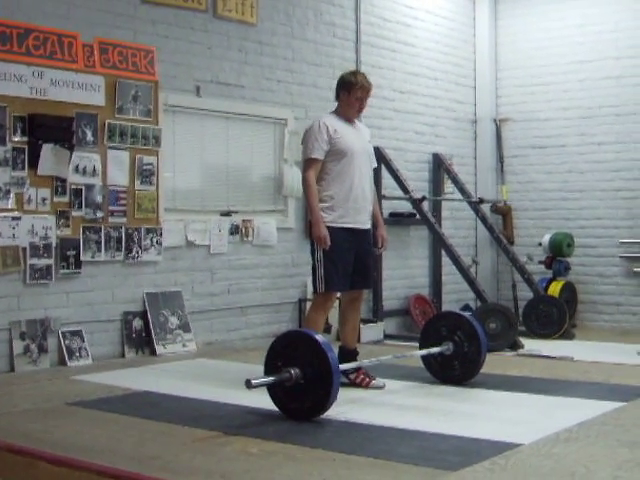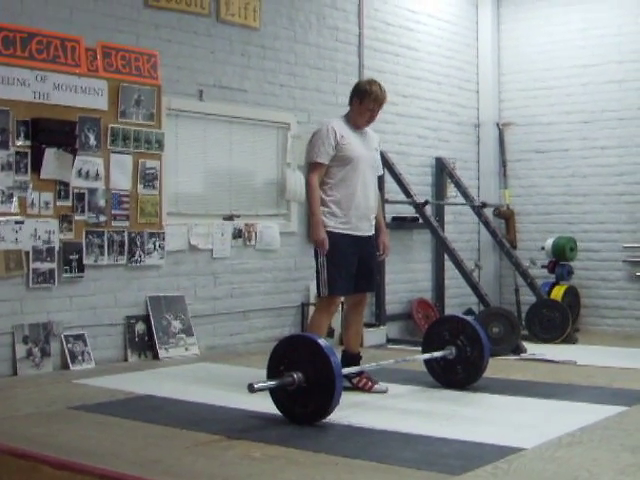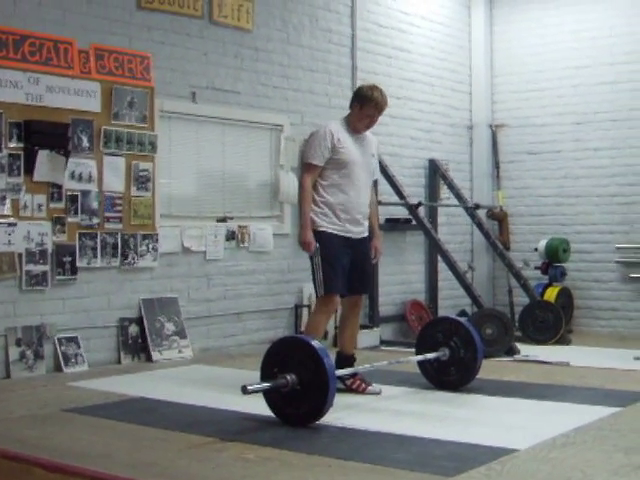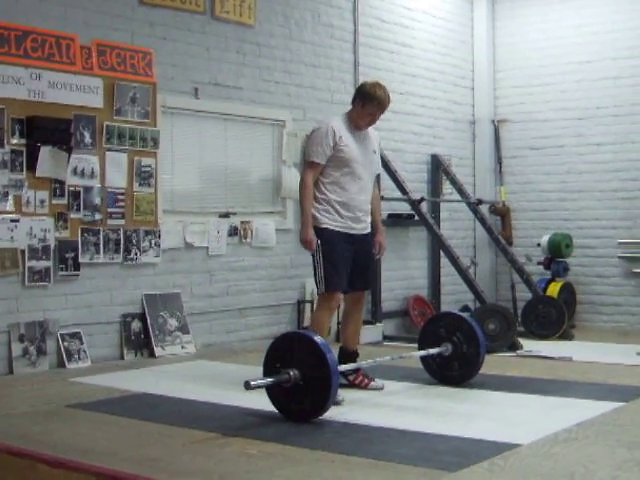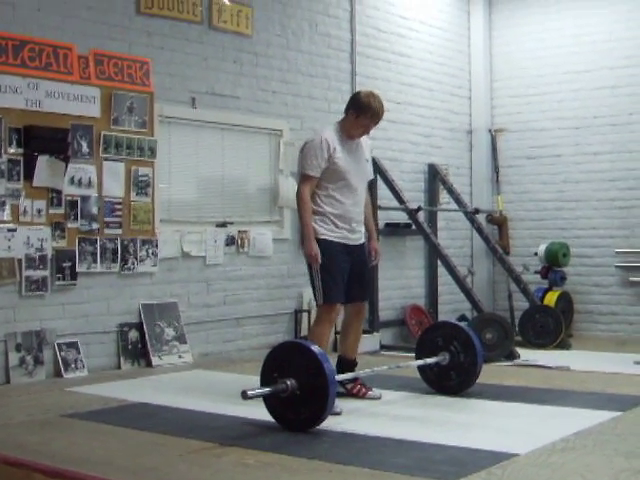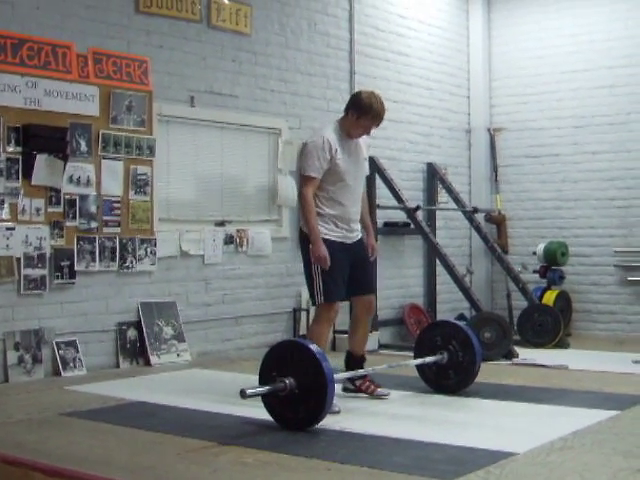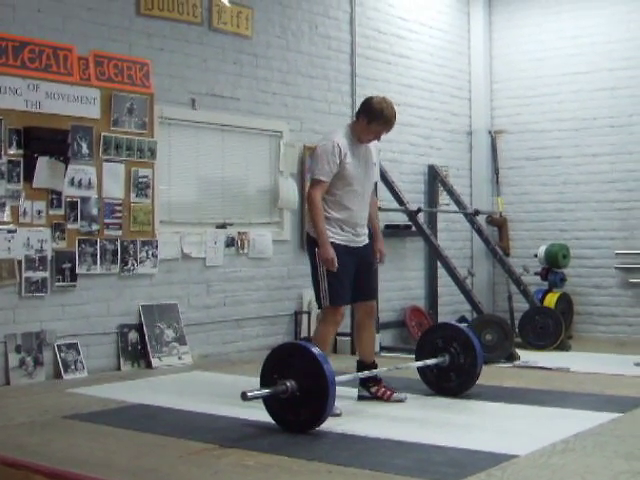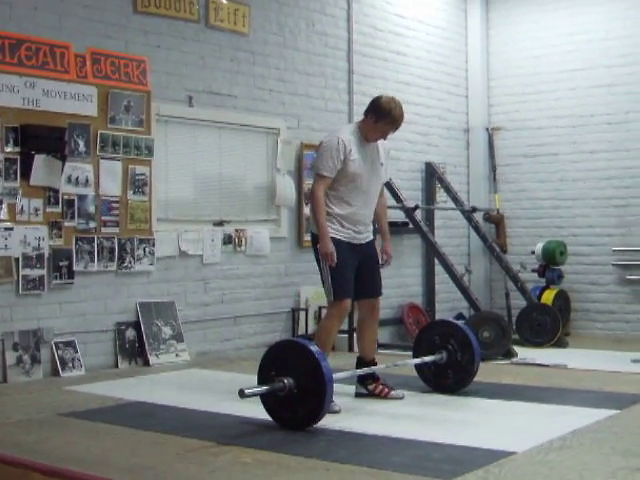
dt=0.2s
person 1, frame 1
left shoulder: (363, 131)
right shoulder: (324, 126)
right elbow: (309, 176)
left wrist: (379, 223)
right wrist: (317, 221)
left hip: (361, 227)
right hip: (333, 226)
left knee: (355, 295)
right knee: (325, 296)
left ankle: (348, 364)
person 1, frame 2
left shoulder: (372, 138)
right shoulder: (331, 132)
right elbow: (313, 180)
left wrist: (382, 230)
right wrist: (317, 226)
left hip: (365, 232)
right hip: (336, 231)
left knee: (358, 299)
right knee: (330, 300)
left ankle: (351, 369)
person 1, frame 3
left shoulder: (370, 142)
right shoulder: (328, 134)
right elbow: (306, 181)
left wrist: (375, 234)
right wrist: (306, 226)
left hip: (358, 234)
right hip: (329, 231)
left knee: (354, 301)
right knee: (329, 300)
left ankle: (345, 371)
person 1, frame 4
left shoulder: (372, 138)
right shoulder: (329, 131)
right elbow: (308, 178)
left wrist: (379, 229)
right wrist: (307, 225)
left hip: (361, 230)
right hip: (331, 228)
left knee: (357, 298)
right knee: (331, 297)
left ankle: (347, 367)
person 1, frame 5
left shoulder: (363, 145)
right shoulder: (322, 142)
right elbow: (304, 191)
left wrist: (372, 236)
right wrist: (309, 239)
left hip: (356, 240)
right hip: (327, 240)
left knee: (357, 310)
right knee: (330, 309)
left ankle: (345, 376)
person 1, frame 6
left shoulder: (360, 143)
right shoulder: (322, 142)
right elbow: (306, 193)
left wrist: (369, 232)
right wrist: (316, 241)
left hip: (353, 238)
right hip: (325, 239)
left knee: (367, 304)
right knee: (328, 308)
left ankle: (355, 373)
person 1, frame 7
left shoulder: (370, 149)
right shoulder: (332, 146)
right elbow: (314, 195)
left wrist: (377, 238)
right wrist: (324, 243)
left hip: (359, 242)
right hip: (331, 243)
left knee: (368, 309)
right knee: (334, 312)
left ankle: (369, 381)
person 1, frame 8
left shoulder: (379, 149)
right shoulder: (338, 142)
right elbow: (317, 190)
left wrist: (385, 238)
right wrist: (324, 238)
left hip: (364, 239)
right hip: (335, 238)
left knee: (371, 307)
right knee: (341, 305)
left ankle: (367, 378)
